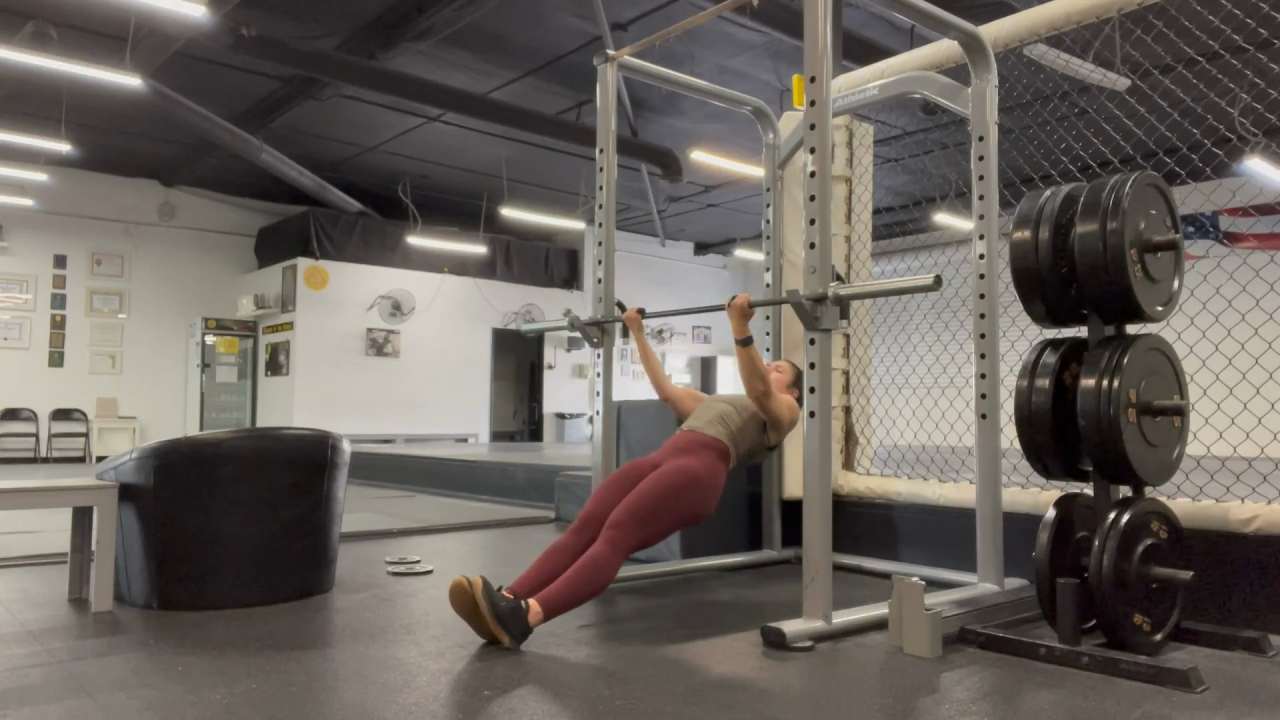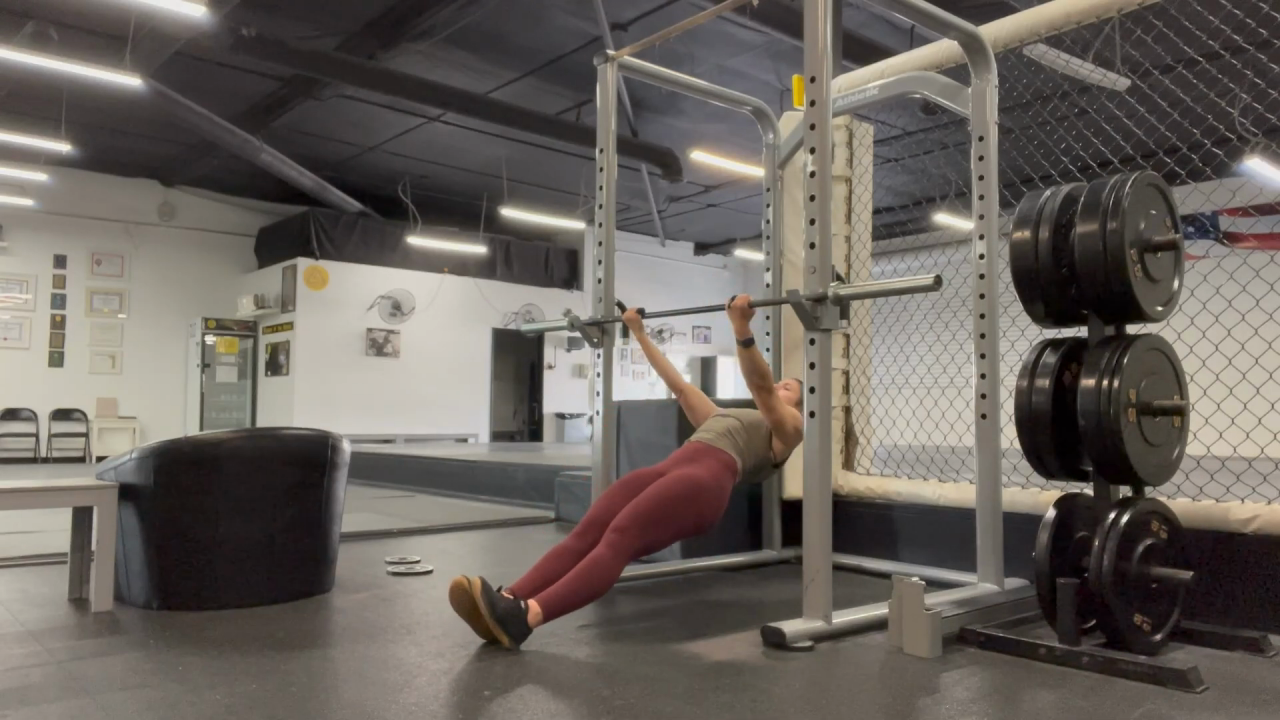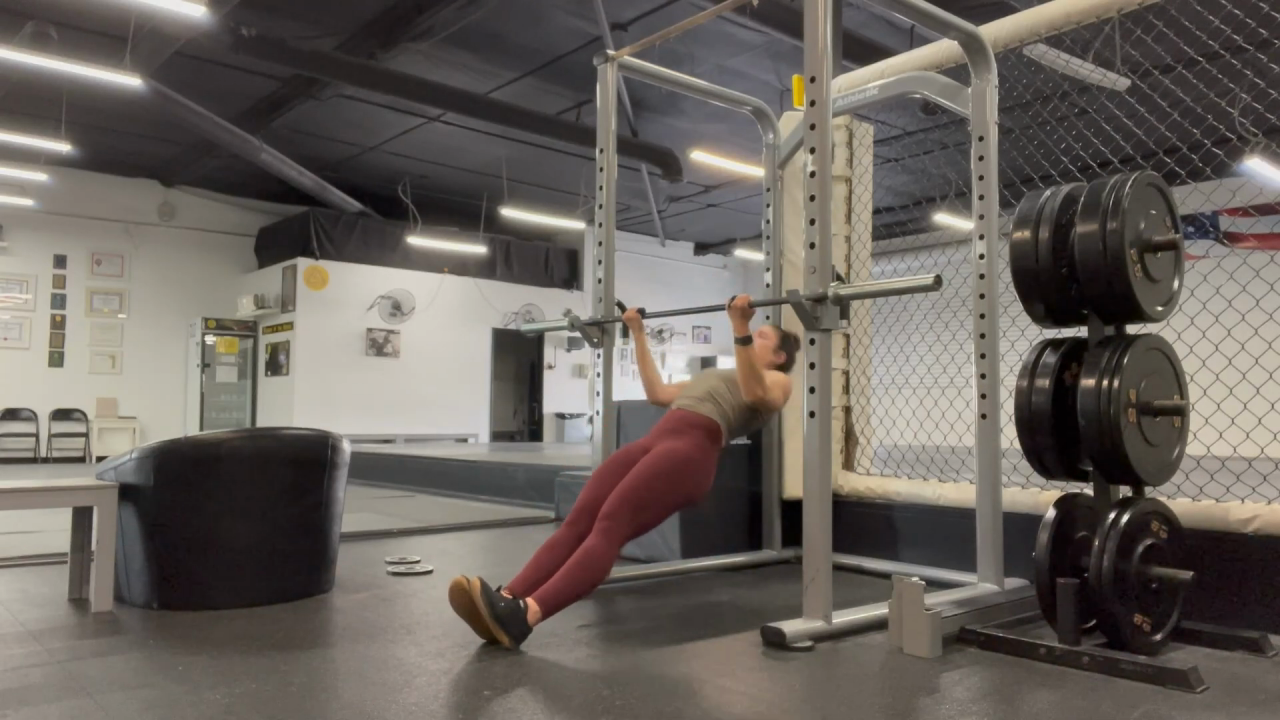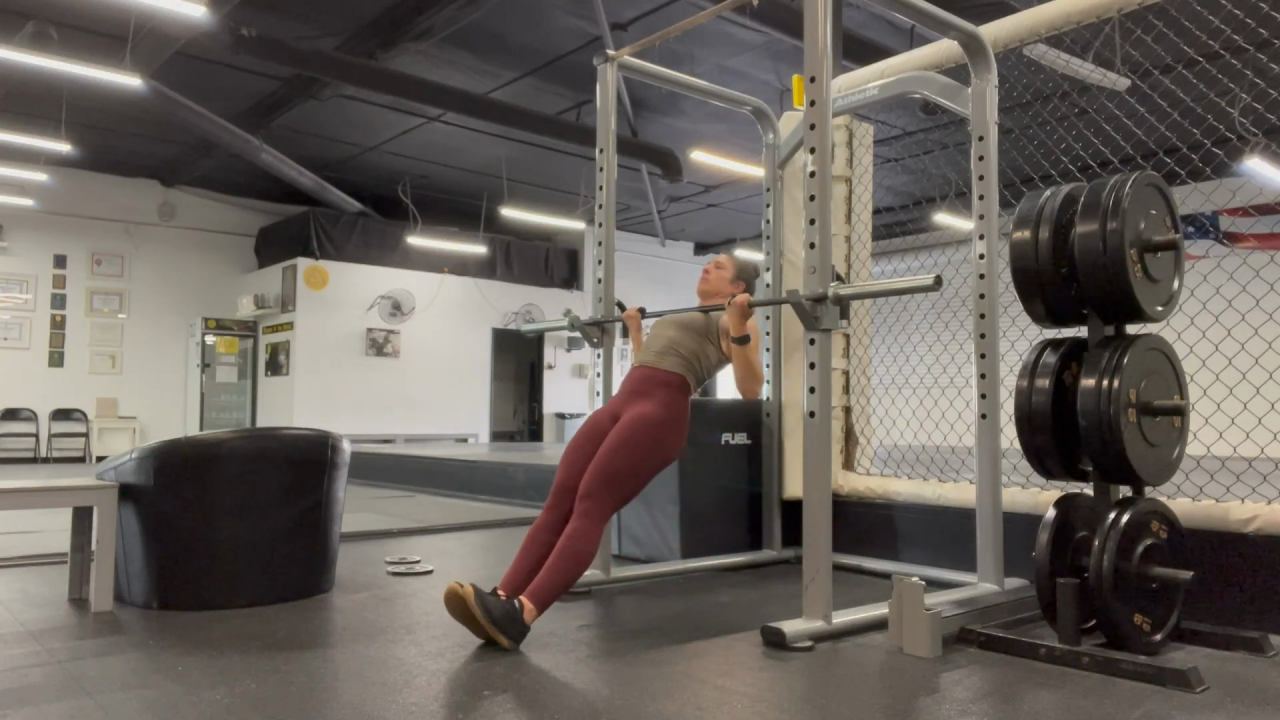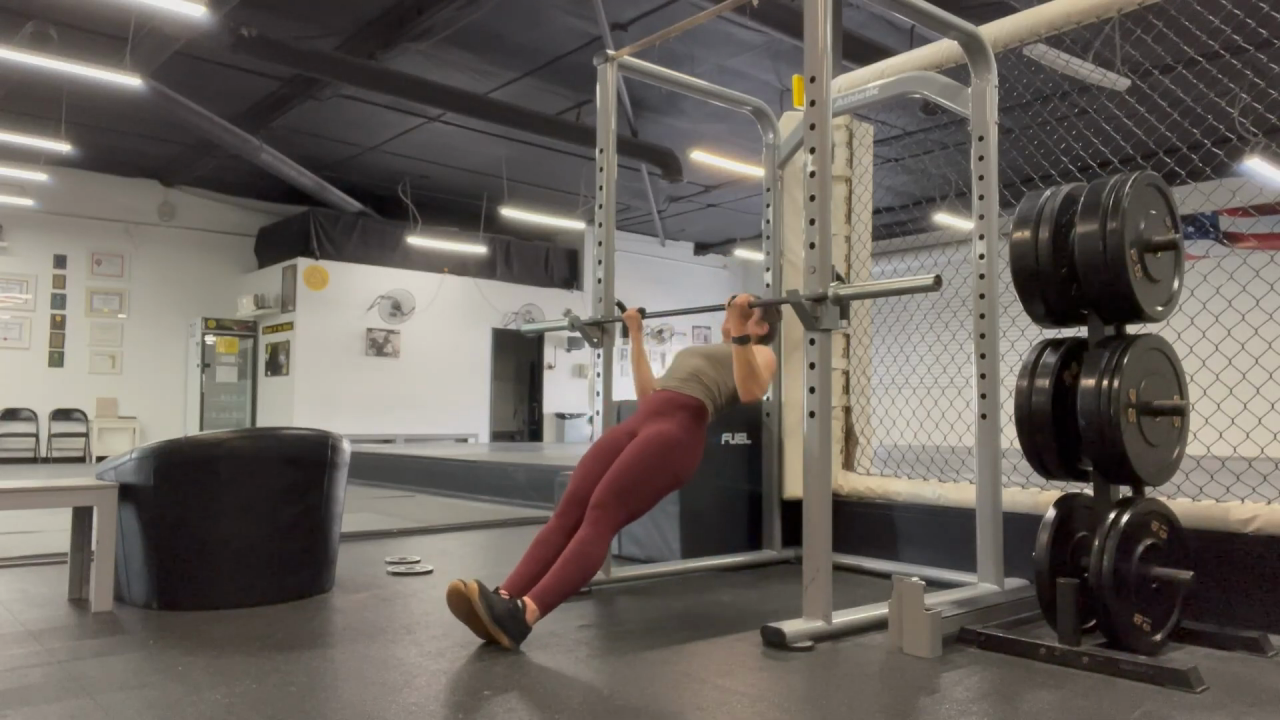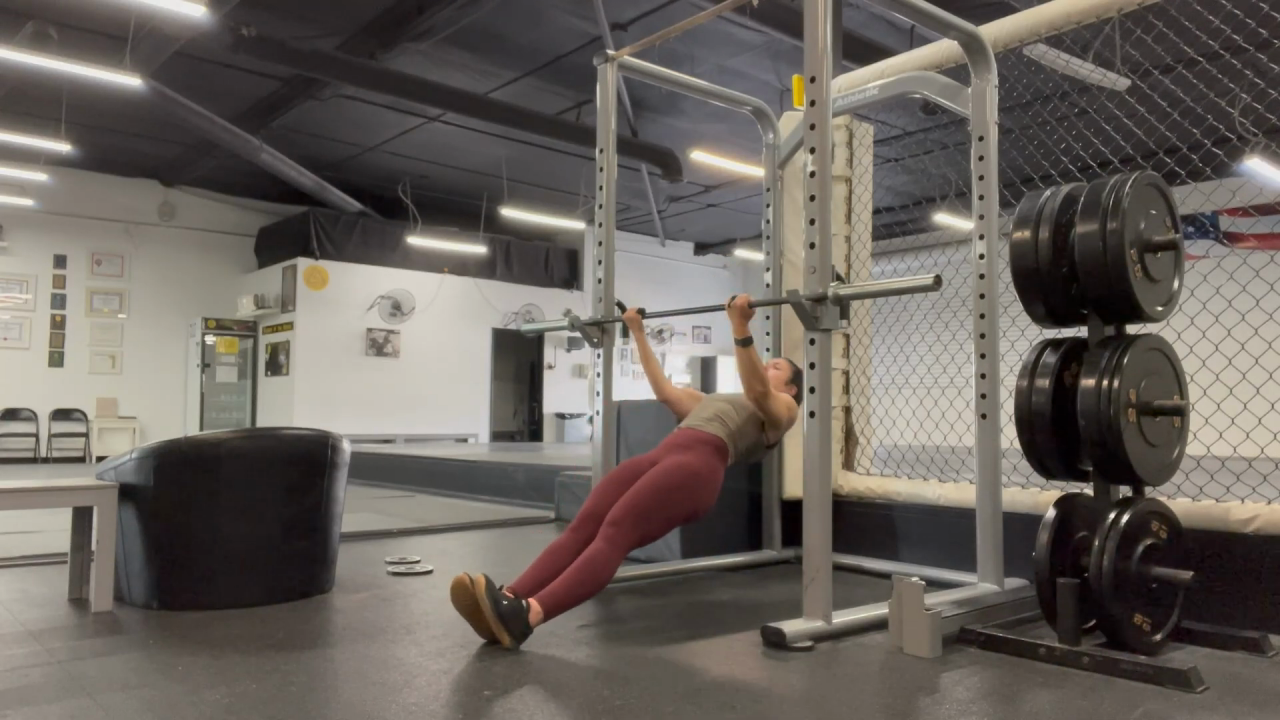
dt=0.4s
person 1, frame 1
left shoulder: (783, 413)
right shoulder: (717, 402)
left elbow: (758, 390)
right elbow: (666, 390)
left wrist: (741, 330)
right wrist: (638, 334)
left hip: (701, 469)
right hip: (661, 457)
left knee: (615, 535)
right knee: (582, 530)
left ankle: (524, 617)
right ankle: (507, 601)
person 1, frame 2
left shoulder: (788, 428)
right shoulder: (722, 419)
left elbow: (761, 386)
right elbow: (680, 386)
left wrist: (743, 329)
right wrist: (640, 333)
left hip: (706, 480)
right hip: (668, 469)
left knee: (618, 540)
right knee: (585, 534)
left ankle: (523, 618)
right ankle: (507, 602)
person 1, frame 3
left shoulder: (777, 381)
right shoulder: (714, 375)
left elbow: (754, 394)
right elbow: (657, 394)
left wrist: (741, 329)
right wrist: (639, 335)
left hip: (691, 450)
right hip: (653, 439)
left knee: (609, 526)
right knee: (577, 523)
left ankle: (523, 616)
right ankle: (506, 600)
person 1, frame 4
left shoulder: (732, 324)
right shoulder: (685, 319)
left elbow: (750, 390)
left wrist: (738, 324)
right wrist: (635, 331)
left hip: (661, 411)
right hip: (621, 401)
left knee: (590, 507)
right knee: (559, 504)
left ankle: (520, 615)
right ankle: (501, 600)
person 1, frame 5
left shoulder: (760, 356)
right shoulder: (698, 352)
left elbow: (750, 392)
right elbow: (646, 391)
left wrist: (739, 330)
right wrist: (636, 335)
left hip: (681, 428)
right hip: (639, 421)
left knee: (599, 517)
right knee: (568, 513)
left ankle: (521, 616)
right ankle: (504, 600)
person 1, frame 6
left shoulder: (781, 412)
right shoulder: (716, 401)
left elbow: (757, 391)
right elbow: (665, 391)
left wrist: (741, 330)
right wrist: (639, 335)
left hip: (699, 466)
right hip: (659, 455)
left knee: (614, 533)
right knee: (582, 527)
left ankle: (525, 617)
right ankle: (508, 600)
